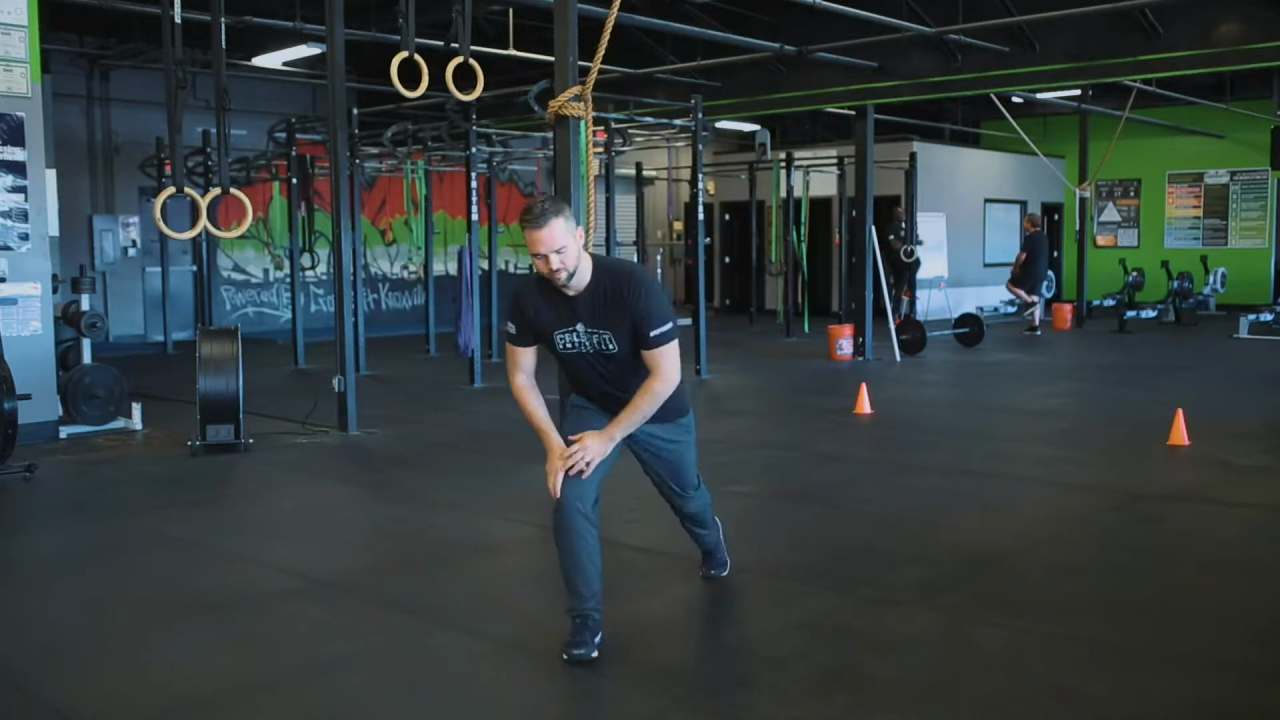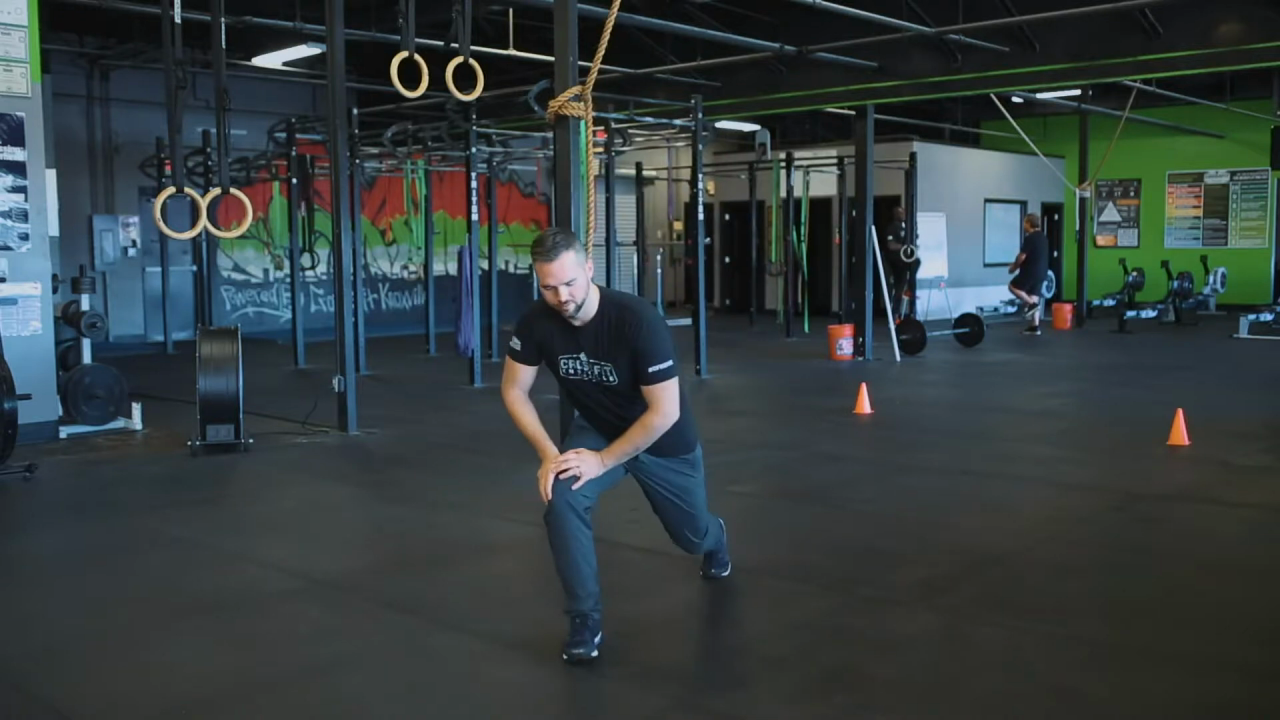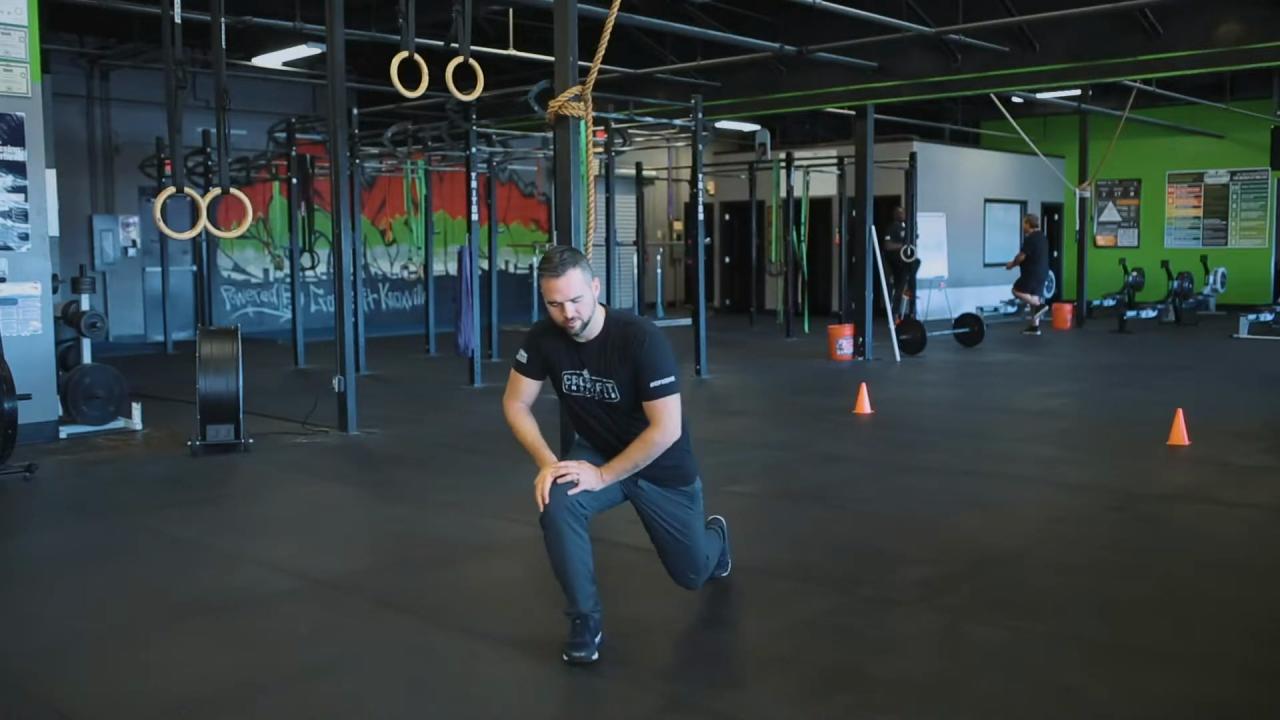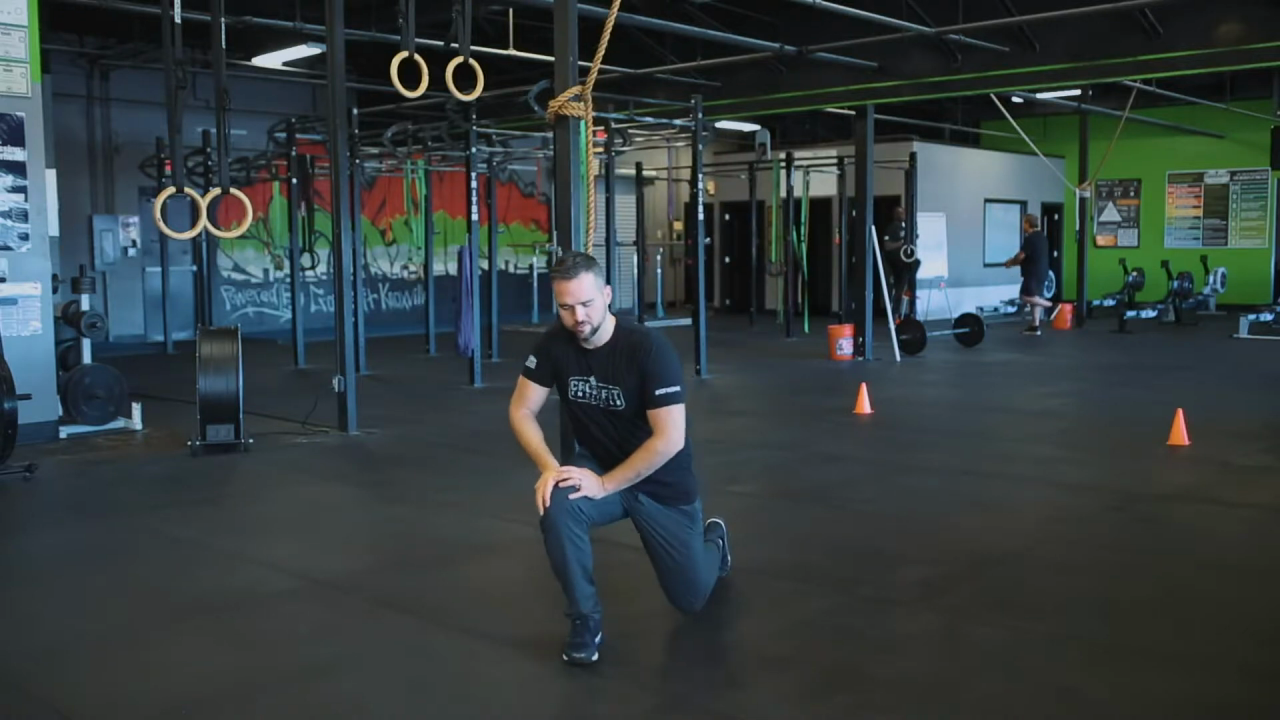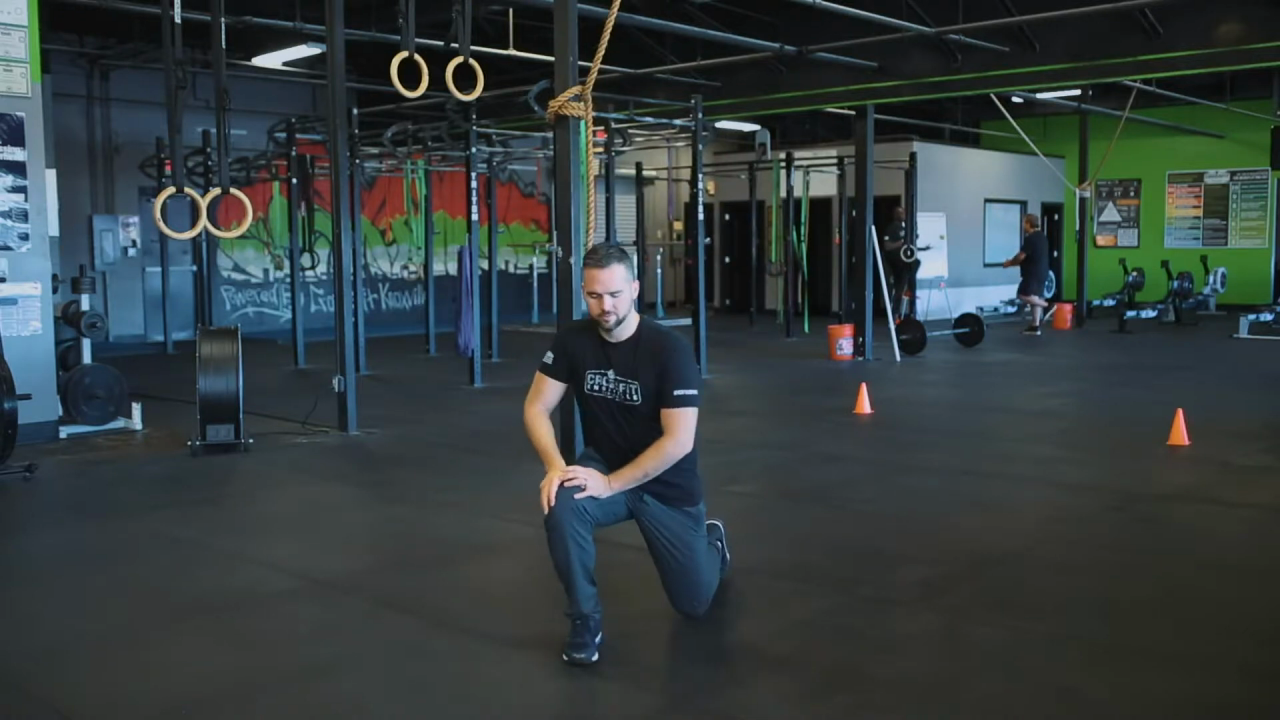
dt=0.2s
person 1, frame 1
left shoulder: (634, 285)
right shoulder: (528, 300)
left elbow: (667, 376)
right elbow: (520, 376)
left wrist: (609, 438)
right wrist: (554, 444)
left hip: (658, 409)
right hip: (591, 407)
left knee: (688, 499)
right knee: (569, 496)
left ankle: (711, 538)
right ankle: (585, 617)
person 1, frame 2
left shoulder: (638, 320)
right shoulder: (537, 322)
left elbow: (665, 413)
right elbow: (514, 390)
left wrist: (603, 461)
right wrist: (549, 454)
left hip: (661, 441)
right hip: (597, 430)
left knee: (692, 536)
right knee: (560, 499)
left ankle: (714, 535)
right ankle: (585, 618)
person 1, frame 3
left shoulder: (642, 340)
right shoulder: (544, 338)
left elbow: (667, 430)
right elbow: (515, 404)
left wrist: (603, 476)
right wrist: (547, 462)
left hip: (661, 467)
right hip: (596, 453)
left knee: (692, 571)
right knee: (556, 503)
left ankle: (714, 535)
right ankle: (585, 619)
person 1, frame 4
left shoulder: (650, 350)
right shoulder: (553, 345)
left elbow: (670, 439)
right elbow: (521, 411)
left wrist: (605, 485)
right wrist: (549, 467)
left hip: (662, 483)
right hip: (597, 467)
left knee: (690, 596)
right knee: (556, 507)
left ankle: (712, 537)
right ankle: (584, 619)
person 1, frame 5
left shoulder: (670, 349)
right shoulder: (572, 340)
left elbow: (680, 440)
right elbow: (536, 407)
left wrist: (611, 484)
right wrist: (555, 465)
left hip: (667, 484)
right hip: (604, 466)
left knee: (693, 602)
right knee: (560, 506)
left ankle: (711, 540)
right ankle: (585, 619)
